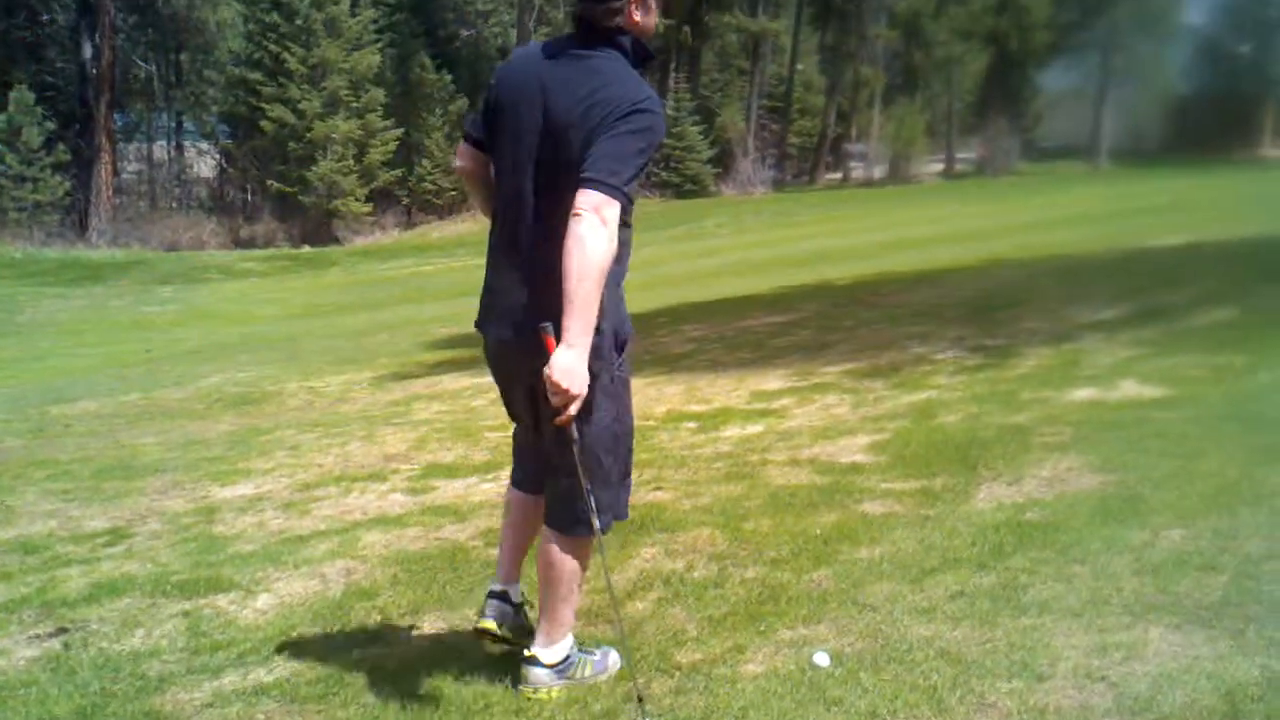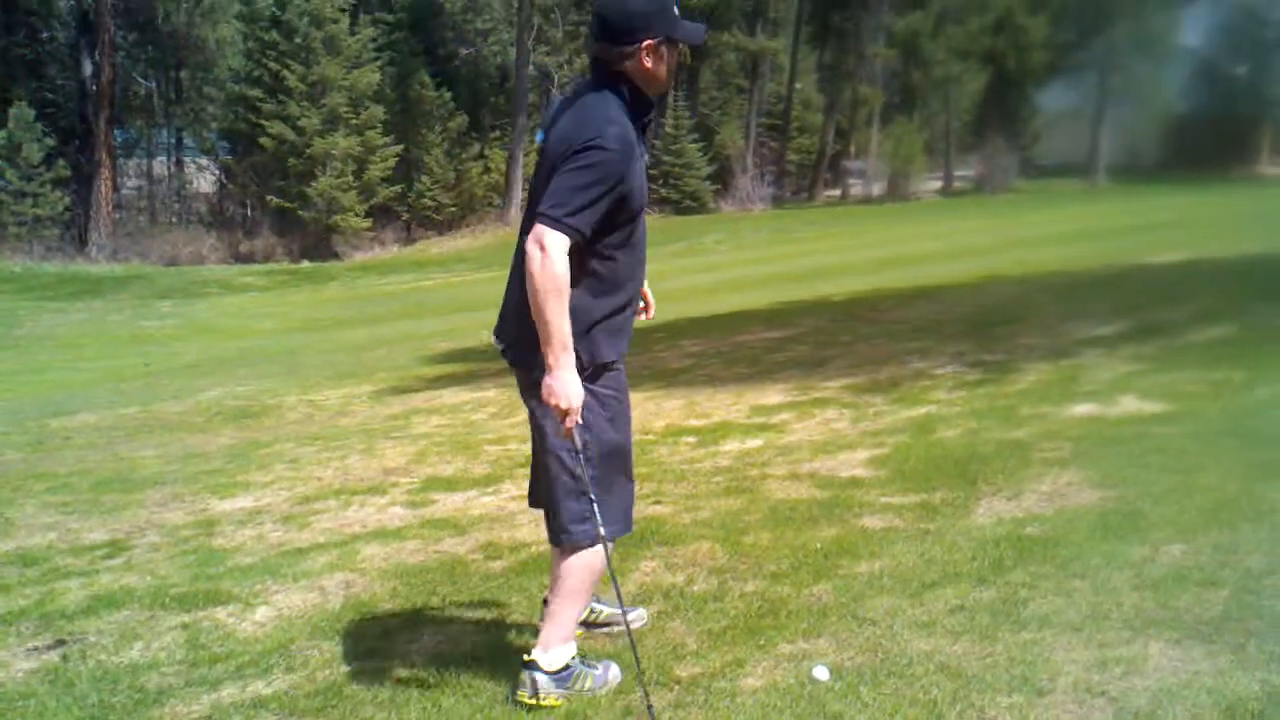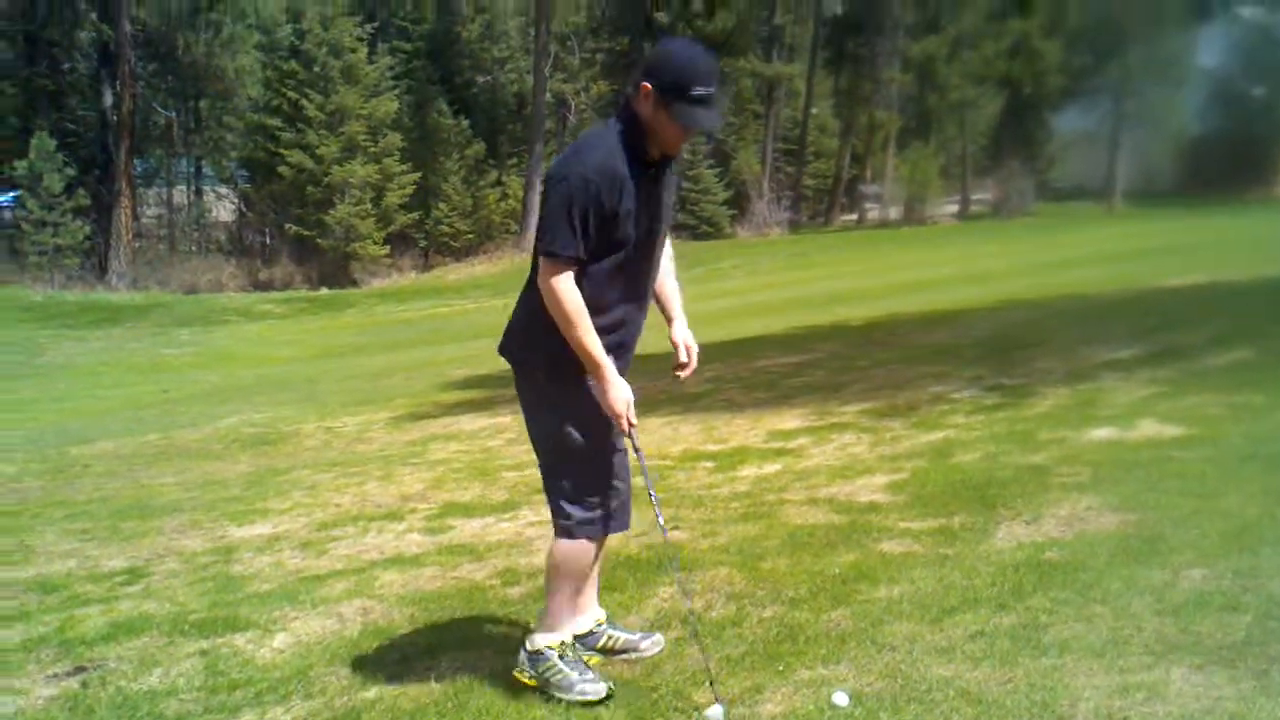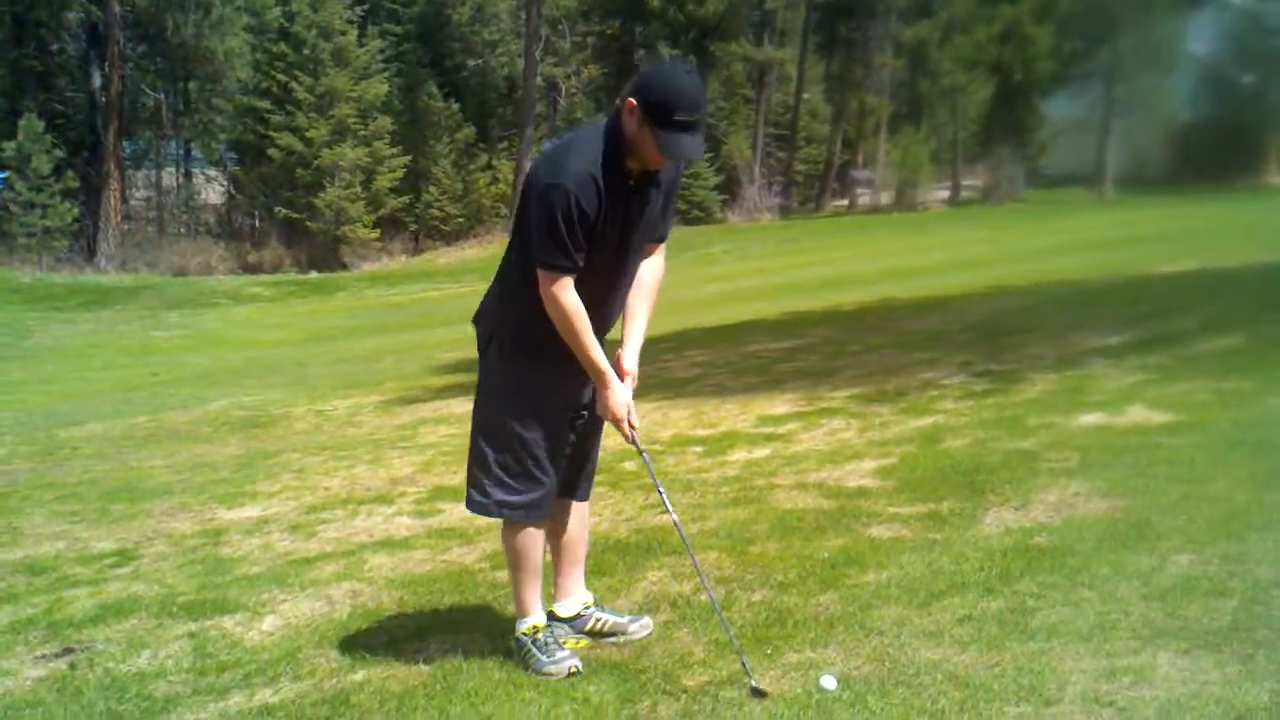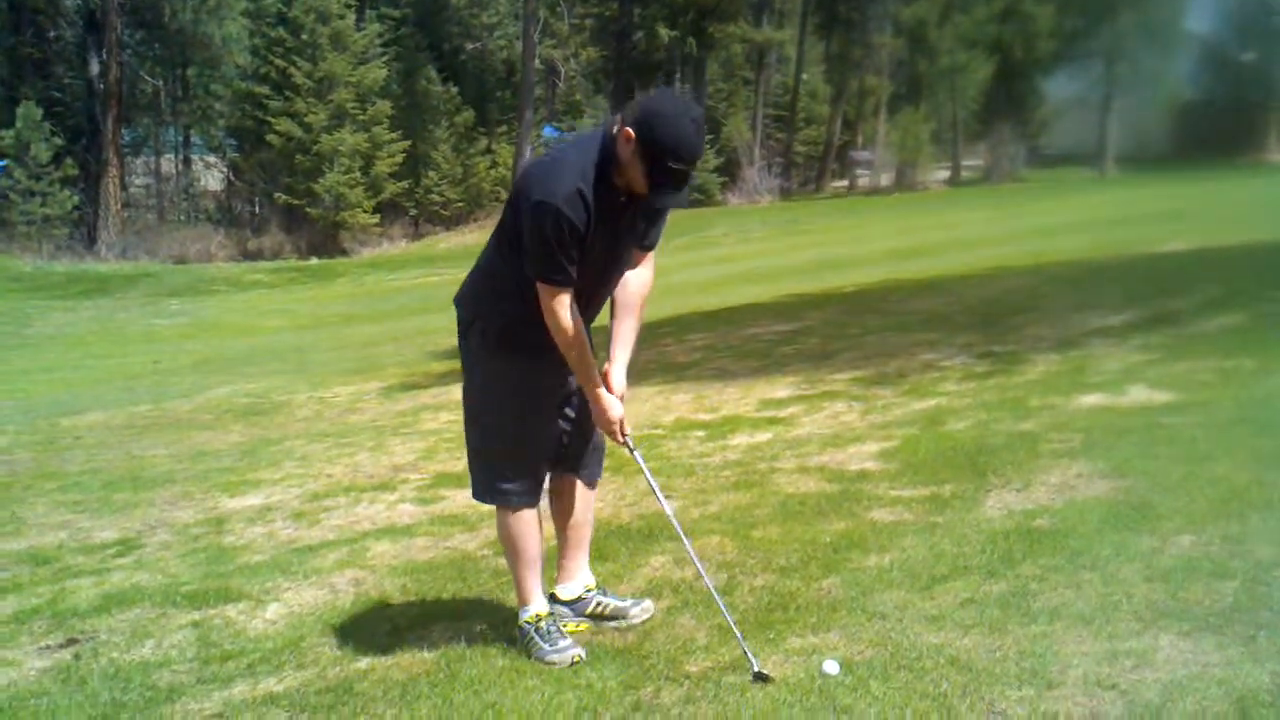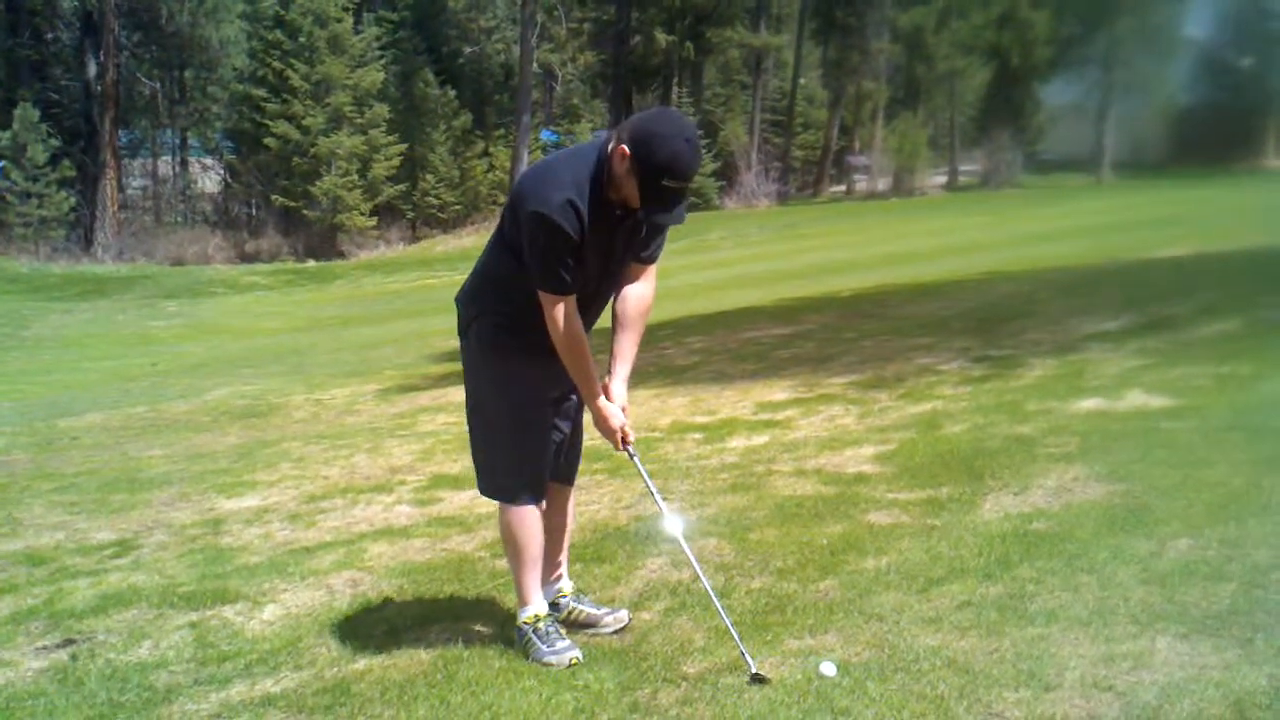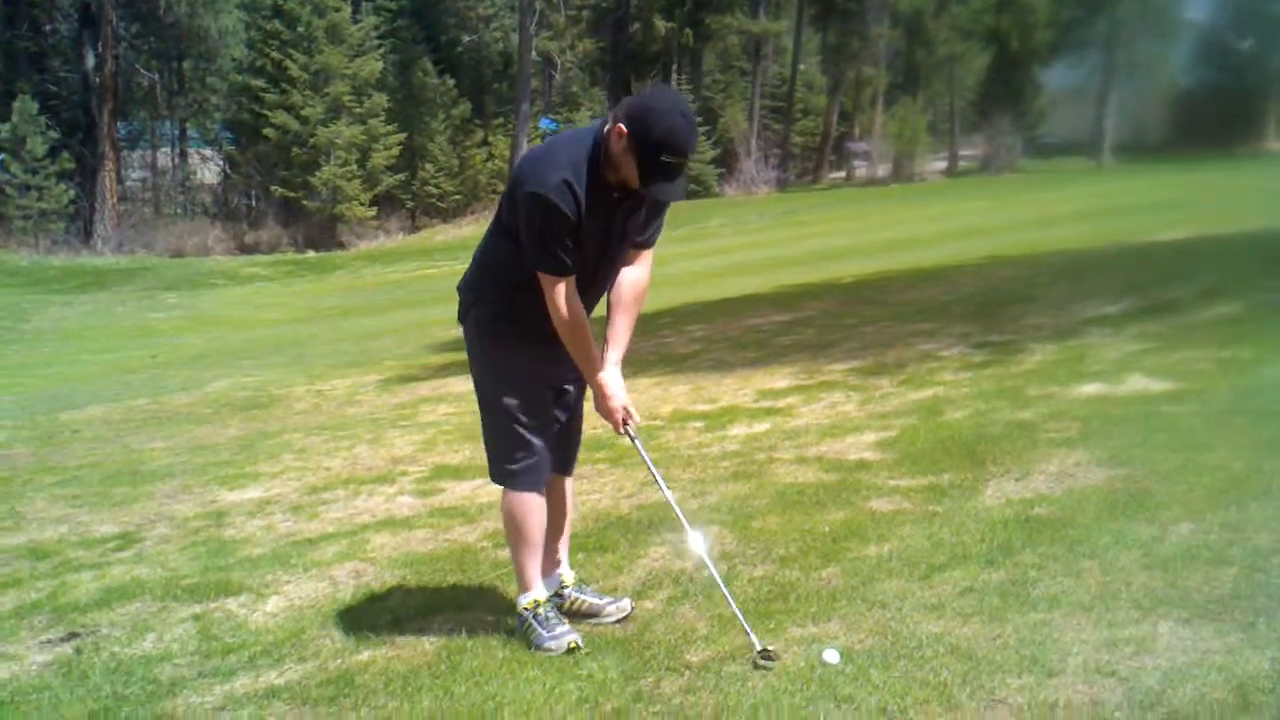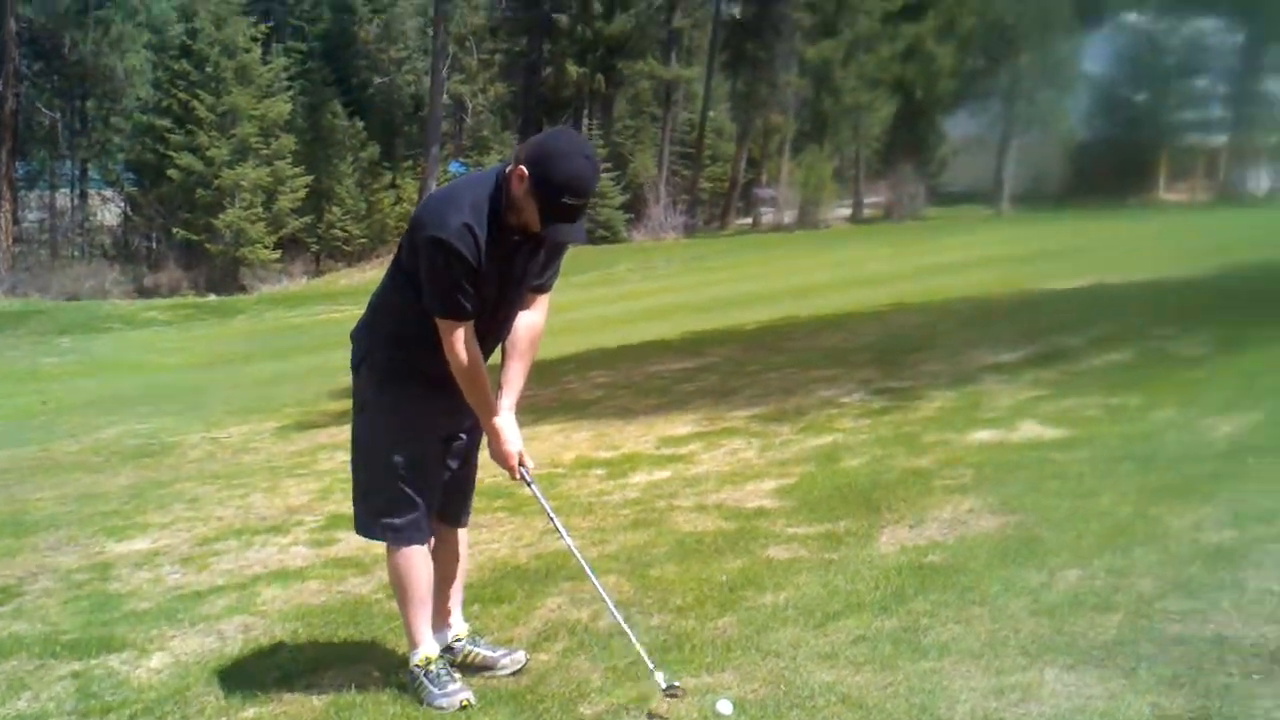
dt=0.3s
person 1, frame 1
left shoulder: (518, 68)
right shoulder: (634, 104)
left elbow: (469, 164)
right elbow: (590, 220)
right wrist: (575, 348)
left hip: (506, 318)
right hip: (572, 332)
left knee: (536, 462)
right knee: (580, 486)
left ankle: (505, 598)
right ankle: (548, 653)
person 1, frame 2
left shoulder: (583, 106)
right shoulder: (608, 139)
right elbow: (544, 249)
left wrist: (623, 276)
right wrist: (561, 367)
left hip: (556, 337)
right hip: (577, 347)
left knee: (570, 481)
right knee: (590, 499)
left ankle: (570, 601)
right ankle: (550, 663)
person 1, frame 3
left shoulder: (662, 159)
right shoulder: (591, 168)
right elbow: (555, 281)
left wrist: (678, 321)
right wrist: (607, 380)
left hip: (603, 353)
right hip: (560, 361)
left knee: (598, 496)
right knee: (589, 500)
left ankle: (584, 623)
right ankle: (545, 645)
person 1, frame 4
left shoulder: (662, 166)
right shoulder: (568, 176)
left elbow: (651, 253)
right elbow: (556, 289)
left wrist: (630, 347)
right wrist: (605, 380)
left hip: (582, 345)
right hip: (524, 346)
left knee: (572, 481)
right knee: (527, 486)
left ankle: (571, 607)
right ankle: (530, 625)
person 1, frame 5
left shoulder: (655, 171)
right shoulder: (559, 189)
left elbow: (638, 265)
right elbow: (555, 303)
left wrist: (618, 364)
right wrist: (594, 391)
left hip: (565, 331)
right hip: (505, 334)
left knee: (579, 459)
right knee: (518, 473)
left ankle: (577, 588)
right ankle: (534, 612)
person 1, frame 6
left shoulder: (651, 185)
right shoulder: (554, 200)
left elbow: (639, 278)
right elbow: (559, 312)
left wrist: (619, 378)
right wrist: (596, 401)
left hip: (562, 335)
right hip: (503, 335)
left knee: (559, 469)
right knee: (520, 475)
left ankle: (556, 592)
right ankle: (531, 615)
person 1, frame 7
left shoulder: (649, 169)
right shoulder: (551, 181)
left elbow: (635, 263)
right elbow: (558, 294)
left wrist: (613, 362)
right wrist: (598, 381)
left hip: (564, 325)
right hip: (505, 323)
left knee: (558, 458)
right knee: (525, 461)
left ankle: (558, 582)
right ankle: (533, 601)
person 1, frame 8
left shoulder: (549, 214)
right shoulder: (452, 225)
left elbow: (531, 307)
right elbow: (457, 340)
left wrist: (507, 407)
right wrist: (494, 426)
left hip: (459, 374)
right hip: (398, 374)
left knee: (452, 509)
right knee: (408, 515)
left ankle: (452, 634)
right ankle: (424, 657)
